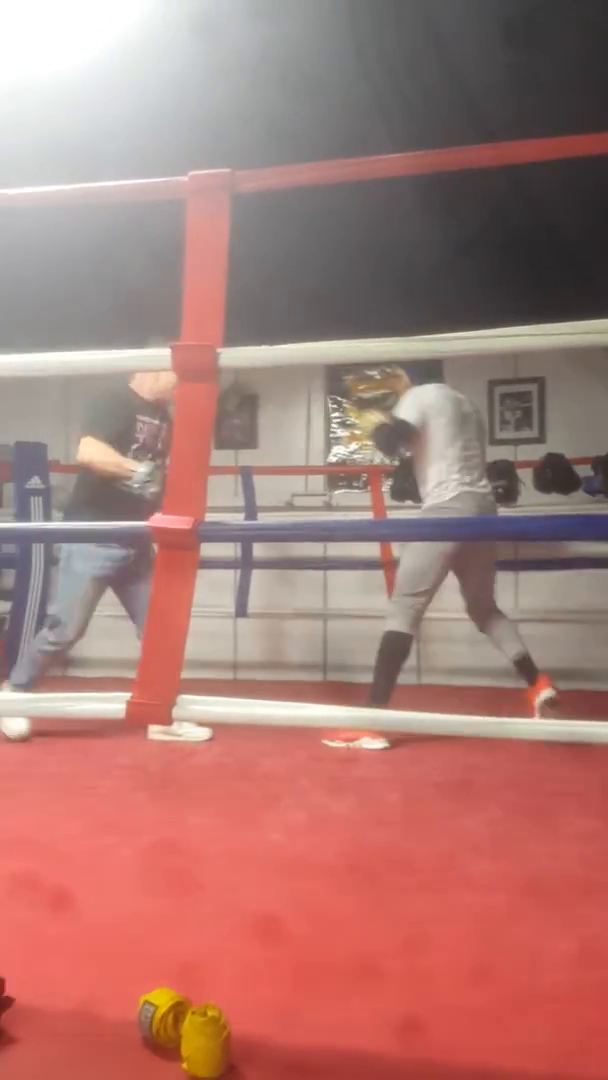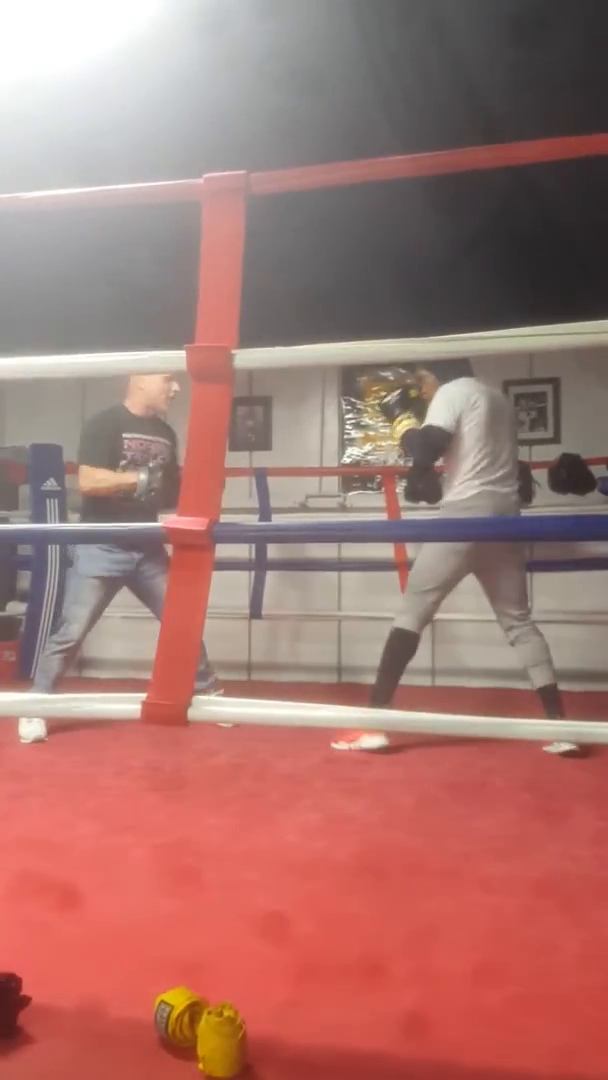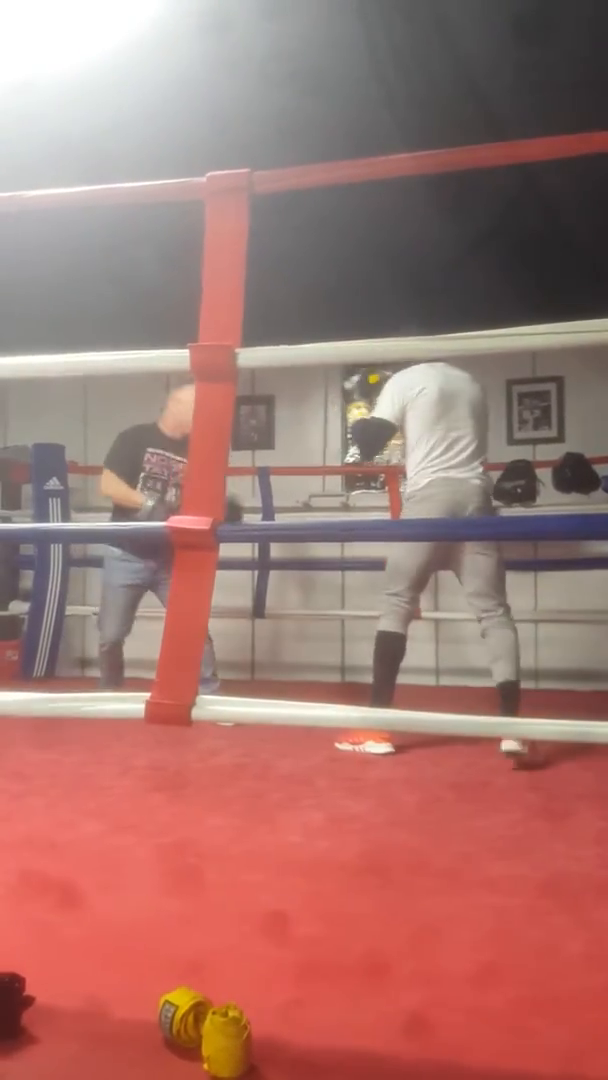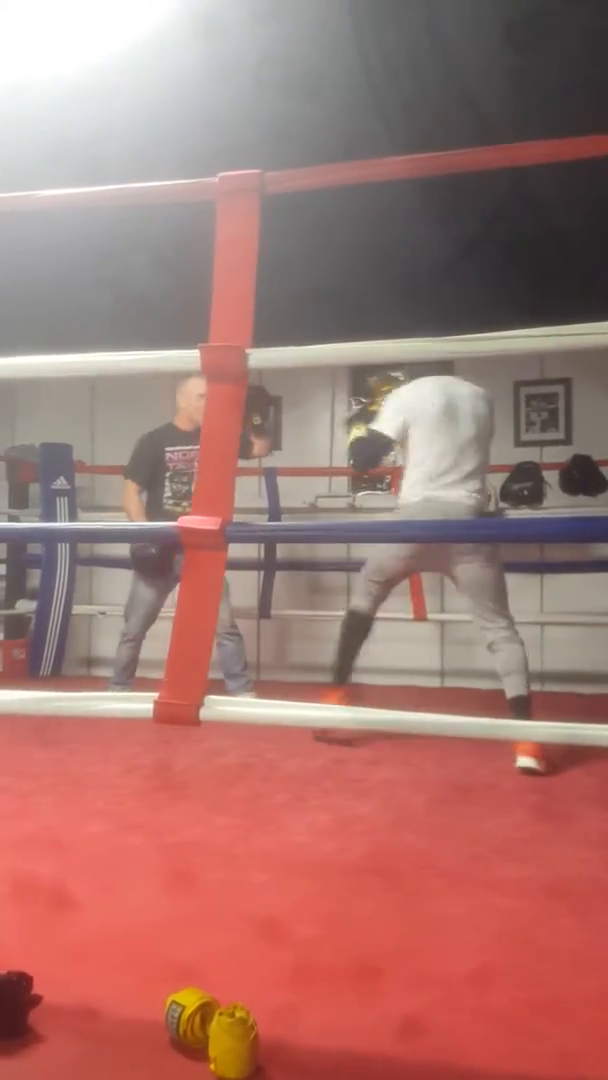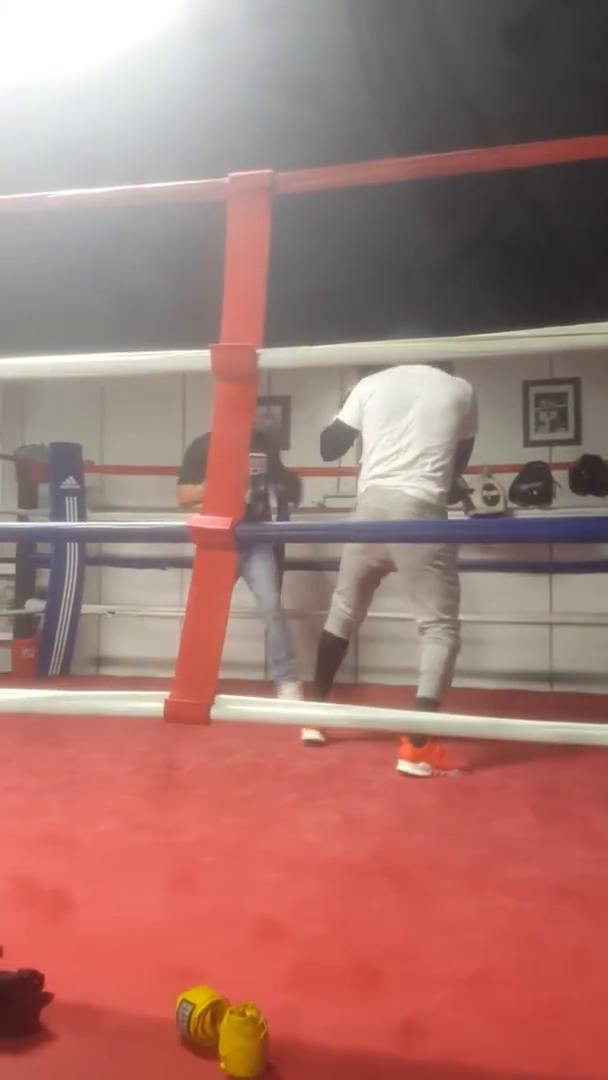
dt=0.5s
person 1, frame 1
left shoulder: (423, 395)
right shoulder: (461, 403)
left elbow: (388, 441)
left hip: (447, 514)
right hip: (481, 510)
left knee: (403, 608)
right knee: (484, 610)
right ankle: (538, 685)
person 1, frame 2
left shoulder: (454, 392)
right shoulder: (498, 400)
left elbow: (425, 450)
left wrist: (401, 416)
left hip: (466, 514)
right hip: (505, 514)
left knee: (414, 609)
right knee: (519, 621)
right ankle: (558, 724)
person 1, frame 3
left shoulder: (404, 380)
right shoulder: (469, 382)
left elbow: (368, 445)
left hip: (428, 500)
right hip: (475, 500)
left knee: (396, 606)
right knee: (493, 611)
left ankle: (378, 726)
person 1, frame 4
left shoulder: (409, 395)
right shoulder: (479, 398)
left elbow: (366, 458)
left hip: (419, 515)
right hip: (469, 519)
left knee: (366, 589)
right knee: (498, 626)
left ankle: (336, 698)
right ankle: (526, 742)
person 1, frame 5
left shoulder: (371, 385)
right shoulder: (460, 390)
left elbow: (330, 447)
left hip: (371, 507)
right hip: (421, 512)
left knee: (344, 610)
right knee: (439, 625)
right ankle: (416, 745)
person 2, frame 1
left shoulder: (161, 415)
right shoulder: (114, 403)
right elbow: (88, 452)
right wrist: (139, 472)
left hip: (135, 543)
right hip: (91, 538)
right knee: (64, 629)
person 2, frame 2
left shoulder: (164, 433)
right shoulder: (104, 424)
right elbow: (88, 481)
left wrist: (174, 487)
right wrist: (141, 479)
left hip: (147, 548)
right hip: (102, 548)
right knee: (71, 631)
left ankle: (206, 693)
person 2, frame 3
right shoulder: (134, 440)
right elbow: (107, 485)
left wrist: (223, 514)
right wrist: (149, 504)
left hip: (171, 557)
right hip: (127, 555)
right knee: (111, 636)
left ankle: (210, 697)
right ankle: (109, 693)
person 2, frame 4
right shoulder: (155, 441)
left elbow: (261, 449)
right elbow: (131, 492)
right hip: (159, 549)
left knee: (224, 625)
right knee: (134, 627)
left ankle: (243, 693)
right ankle: (118, 691)
person 2, frame 5
left shoulder: (265, 445)
right shoulder: (202, 447)
left elbow: (279, 481)
right elbow: (182, 496)
left wrist: (288, 487)
left hip: (257, 543)
left knee: (272, 611)
left ankle: (287, 682)
